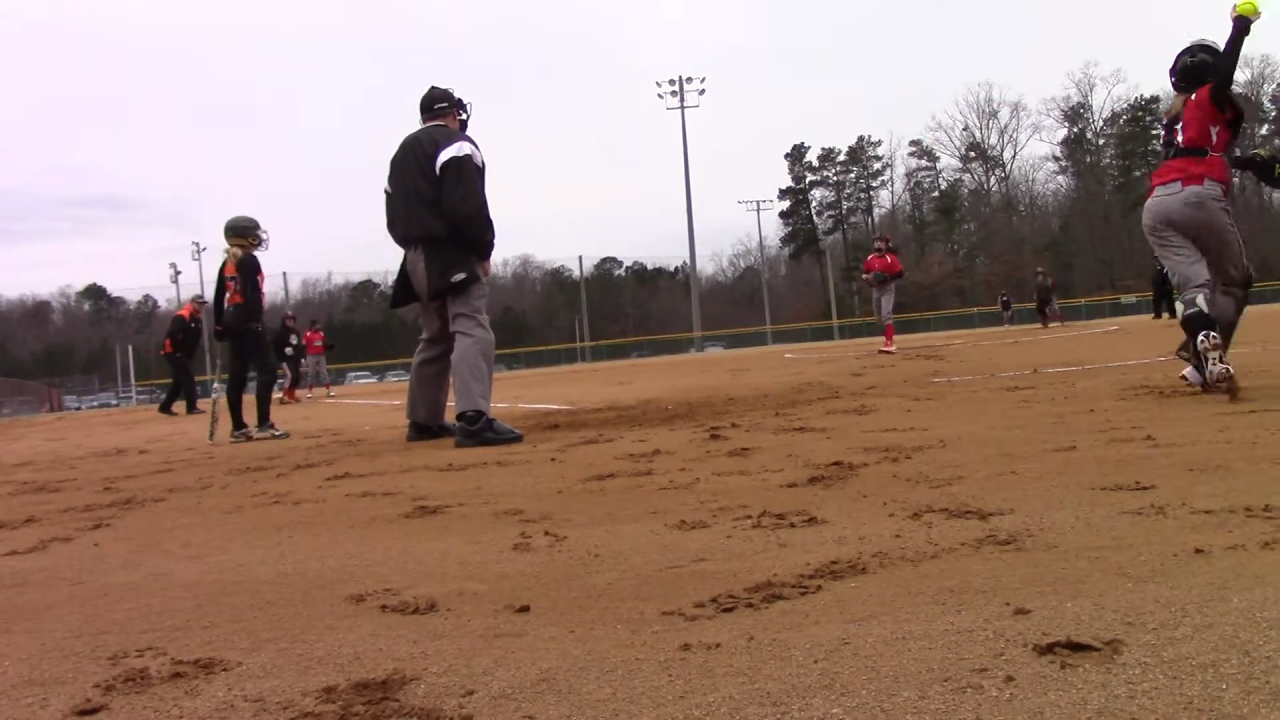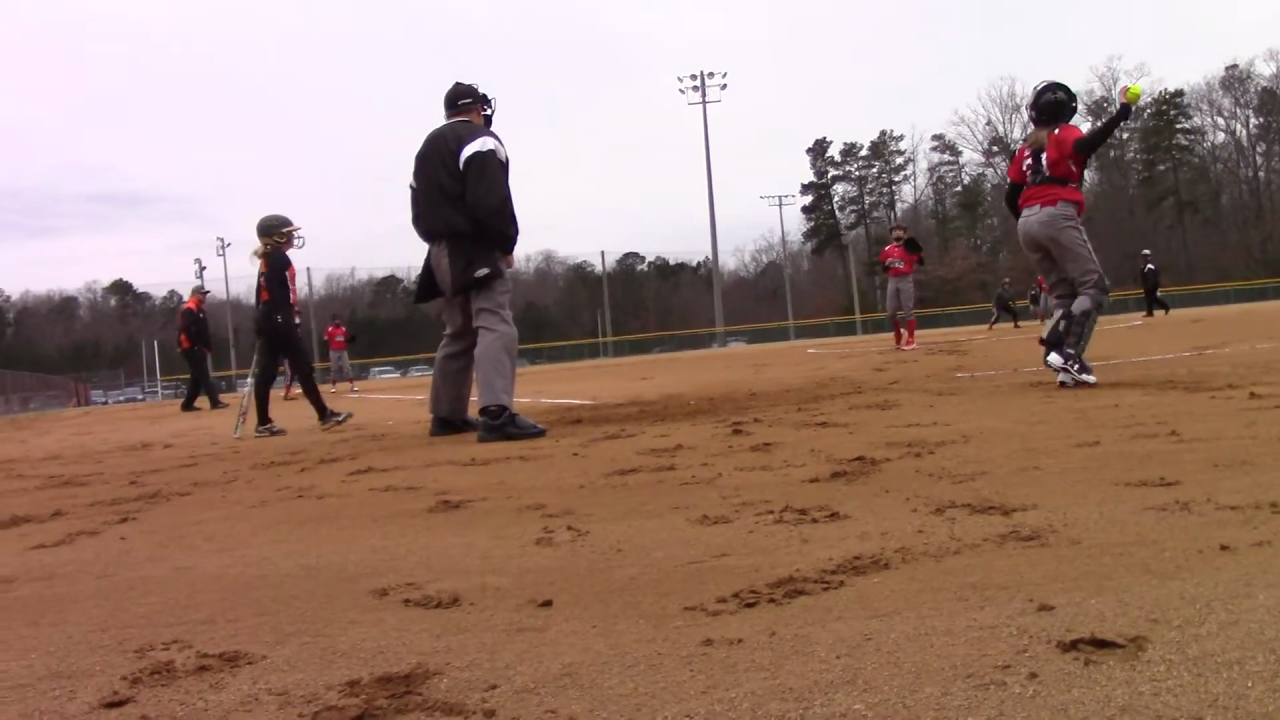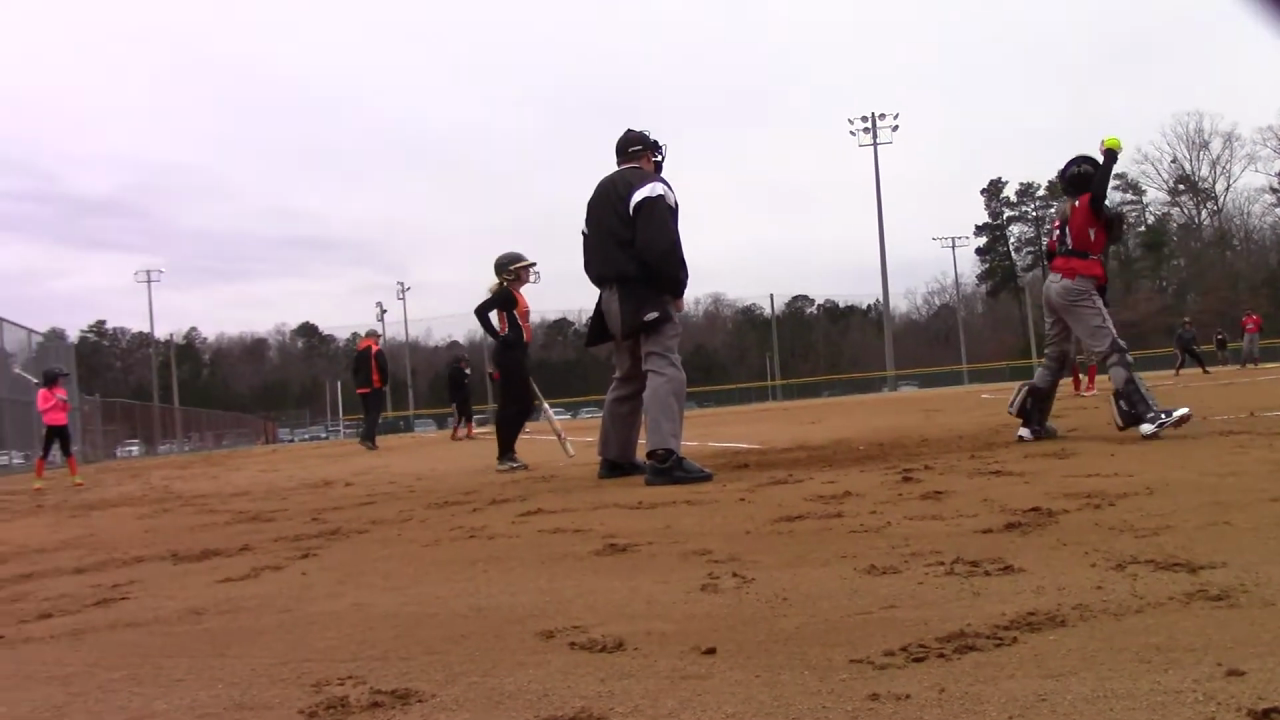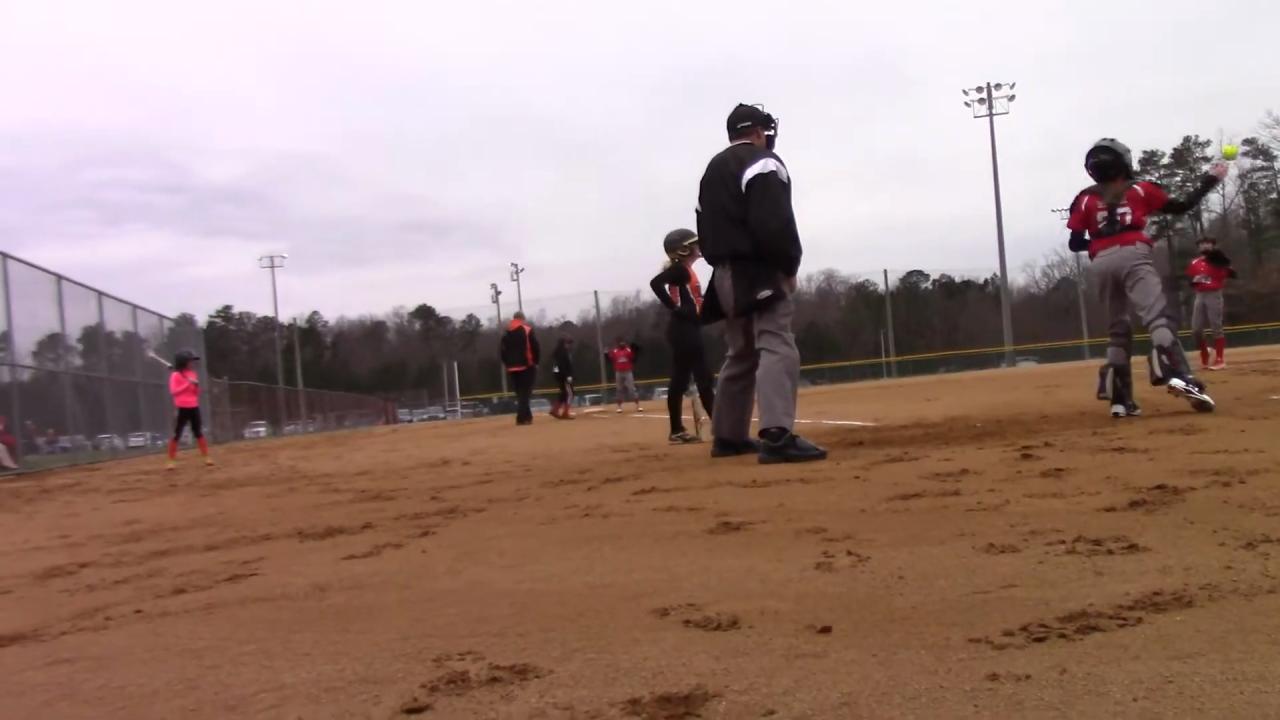
dt=1s
person 1, frame 1
left shoulder: (402, 153)
right shoulder: (457, 145)
left elbow: (394, 213)
right elbow: (468, 207)
left wrist: (414, 246)
right wrist: (484, 251)
left hip: (417, 258)
right hip: (451, 254)
left knee: (435, 337)
right knee: (472, 331)
left ankle: (424, 420)
right ankle: (474, 420)
person 1, frame 2
left shoulder: (427, 148)
right shoulder: (481, 141)
left elbow: (419, 208)
right elbow: (491, 202)
left wrist: (438, 241)
right wrist: (506, 244)
left hip: (442, 253)
right hip: (474, 249)
left knee: (459, 332)
right knee: (495, 326)
left ankle: (447, 414)
right ankle: (496, 415)
person 1, frame 3
left shoulder: (599, 194)
right shoulder: (651, 187)
left elbow: (591, 253)
right elbow: (661, 246)
left wrist: (609, 286)
right wrist: (676, 288)
left hip: (612, 297)
right hip: (645, 294)
left knee: (628, 376)
right knee: (663, 370)
left ankle: (615, 457)
right ankle: (664, 458)
person 1, frame 4
left shoulder: (712, 171)
right shoulder: (762, 163)
left elbow: (705, 231)
right elbow: (774, 224)
left wrist: (723, 264)
right wrist: (790, 267)
left hip: (725, 275)
right hip: (758, 272)
left knee: (741, 355)
right knee: (777, 348)
left ankle: (728, 436)
right ankle: (777, 436)
person 2, frame 1
left shoulder: (1174, 115)
right shoulder: (1210, 97)
right elbow: (1225, 67)
right wrist: (1241, 23)
left hip: (1157, 204)
right hip: (1199, 199)
left knee: (1193, 285)
right knee: (1236, 280)
left ankle: (1205, 341)
right ankle: (1202, 360)
person 2, frame 2
left shoulder: (1024, 147)
right shoulder: (1067, 134)
left elbow: (1011, 196)
right elbow: (1086, 145)
right wrist: (1121, 110)
left hip: (1027, 223)
right hip: (1058, 217)
left knee: (1064, 293)
right knee: (1094, 287)
left ankle: (1070, 366)
right ankle: (1065, 352)
person 2, frame 3
left shoulder: (1062, 214)
right shoulder: (1091, 206)
right elbow: (1098, 194)
right wrist: (1109, 157)
left hip: (1053, 285)
right hip: (1077, 287)
left knee: (1054, 356)
right knee: (1114, 351)
left ankle: (1031, 423)
right ankle: (1147, 415)
person 2, frame 4
left shoulder: (1085, 199)
right shoulder: (1140, 189)
left elbow: (1075, 244)
right elbow: (1182, 207)
right wrist: (1210, 180)
left hip: (1101, 262)
right hip: (1133, 255)
left knee: (1118, 330)
right knee: (1159, 317)
left ankle: (1120, 399)
right ankle: (1180, 376)
person 3, frame 1
left shoulder: (227, 263)
right shoulder: (249, 260)
left elbow: (219, 296)
right elbow: (249, 293)
left wrist: (219, 325)
right wrist: (256, 321)
left hip: (232, 319)
right hip: (247, 319)
left knee: (237, 375)
right knee: (266, 371)
left ankle: (238, 428)
right ankle: (264, 425)
person 3, frame 2
left shoulder: (266, 260)
right shoulder: (278, 256)
left elbow: (260, 291)
right elbow: (272, 286)
left wrist: (260, 322)
right wrist: (279, 314)
left hip: (267, 318)
right hip: (279, 318)
left knee: (266, 371)
right knee: (303, 367)
left ankle: (263, 423)
right ankle: (325, 415)
person 3, frame 3
left shoulder: (516, 295)
right shoulder: (505, 294)
right elbow: (480, 310)
right wrist: (497, 336)
left hip: (516, 355)
right hip: (509, 354)
left knee: (525, 405)
right knee: (508, 406)
left ankle: (506, 452)
right ankle: (505, 458)
person 3, frame 4
left shoulder: (686, 270)
right shoulder: (679, 269)
right elbow: (656, 283)
right wrist: (674, 308)
left hip: (685, 328)
right hip: (684, 328)
left knee: (679, 380)
right knee: (704, 378)
left ankle: (677, 430)
